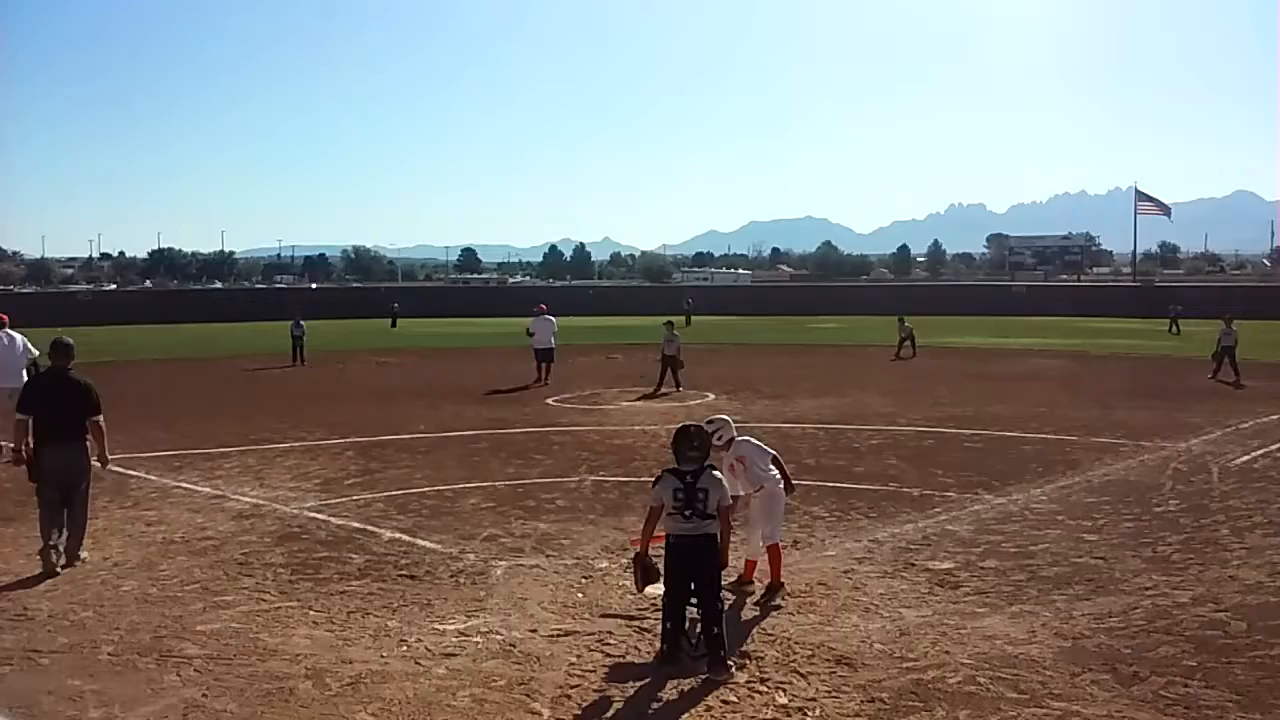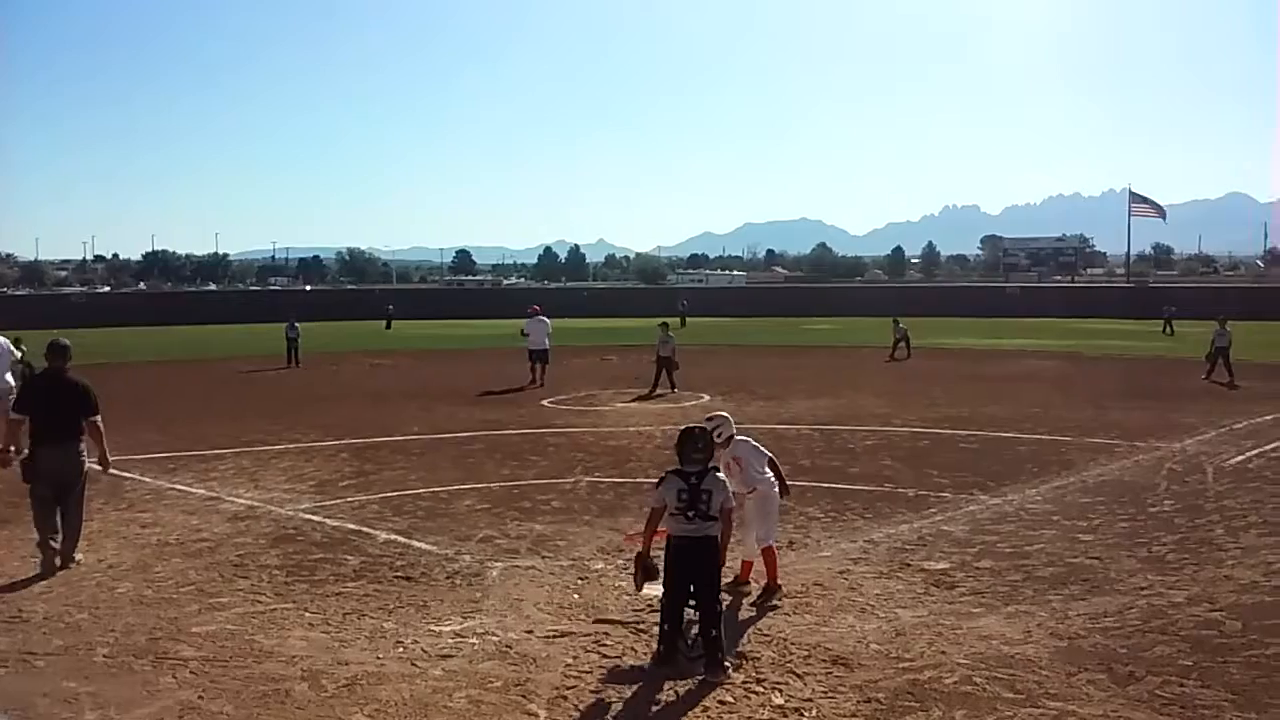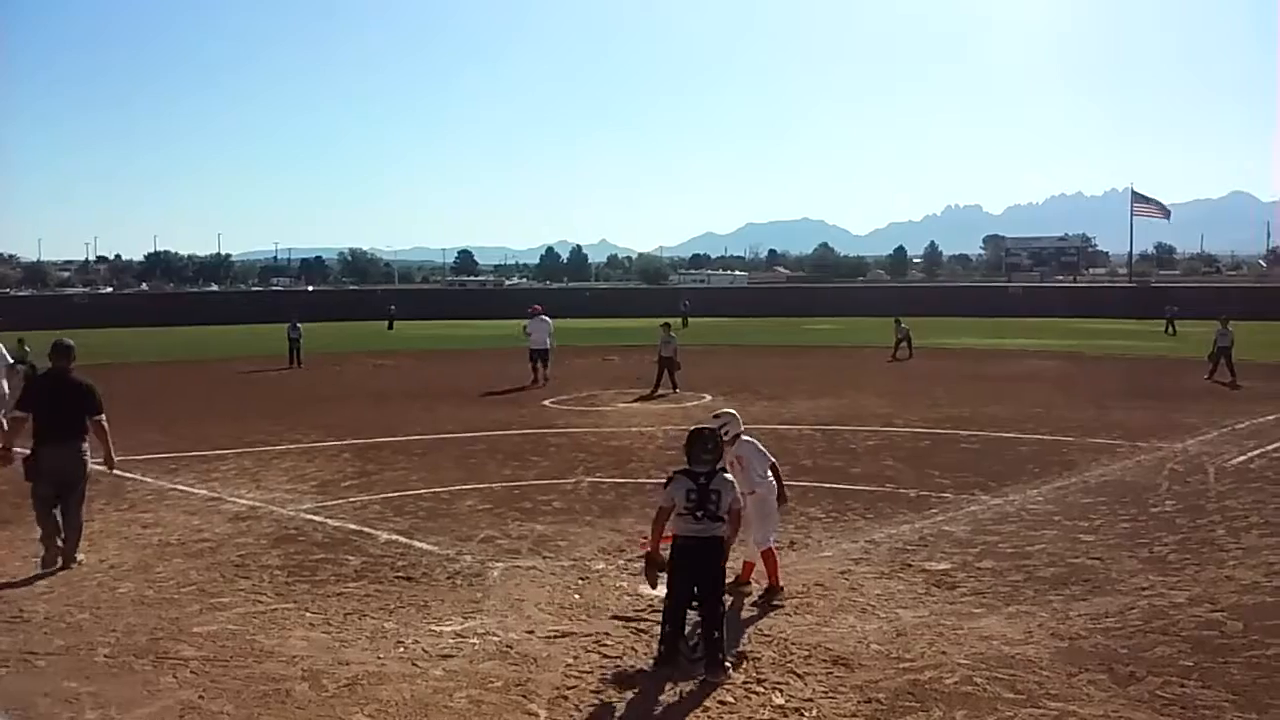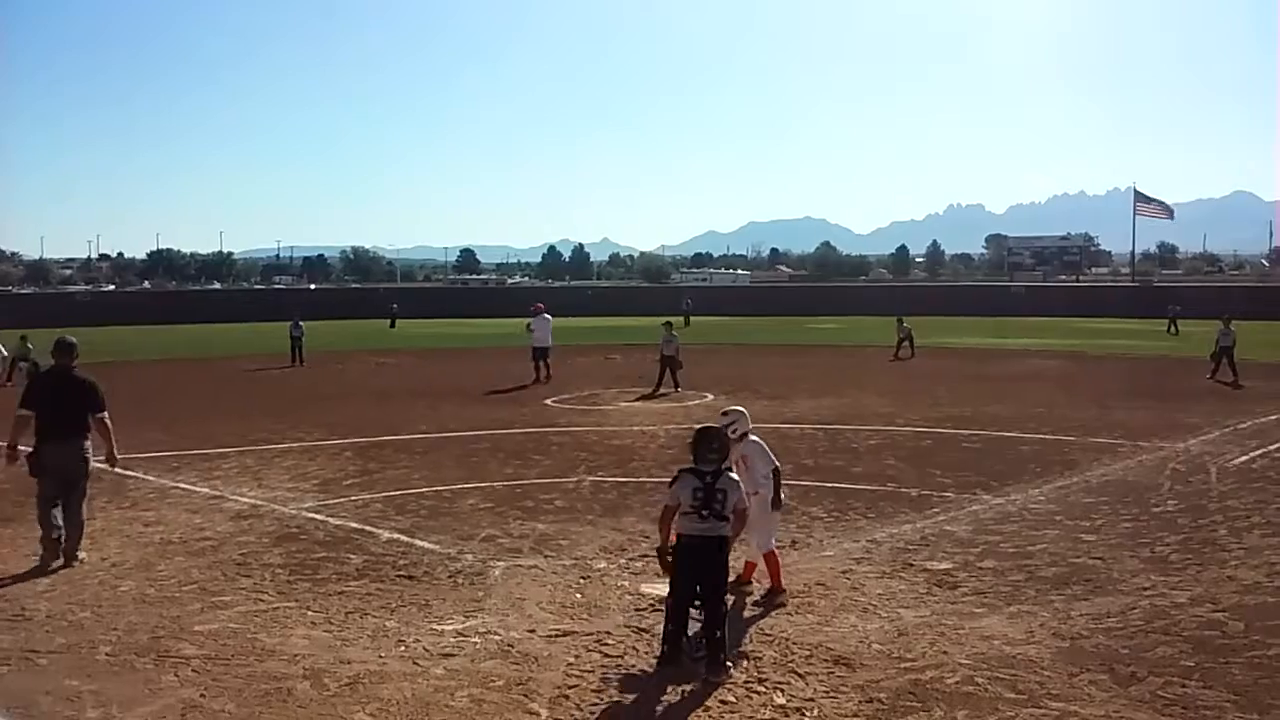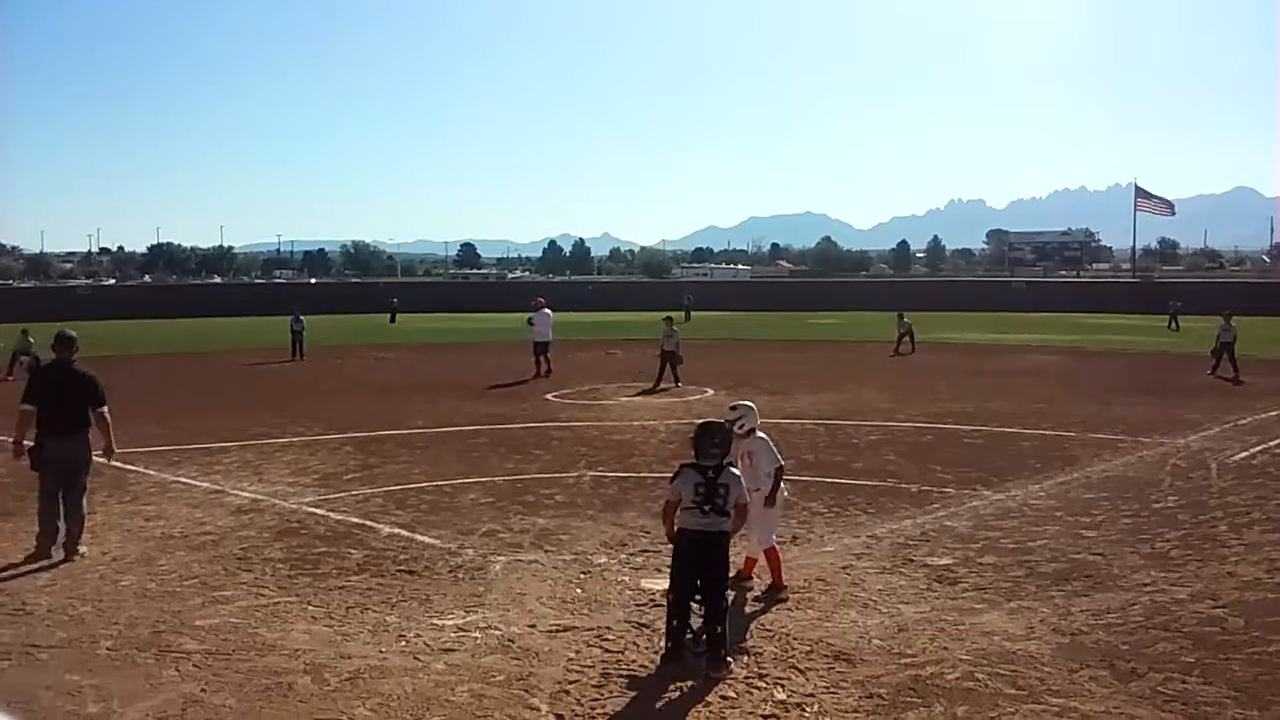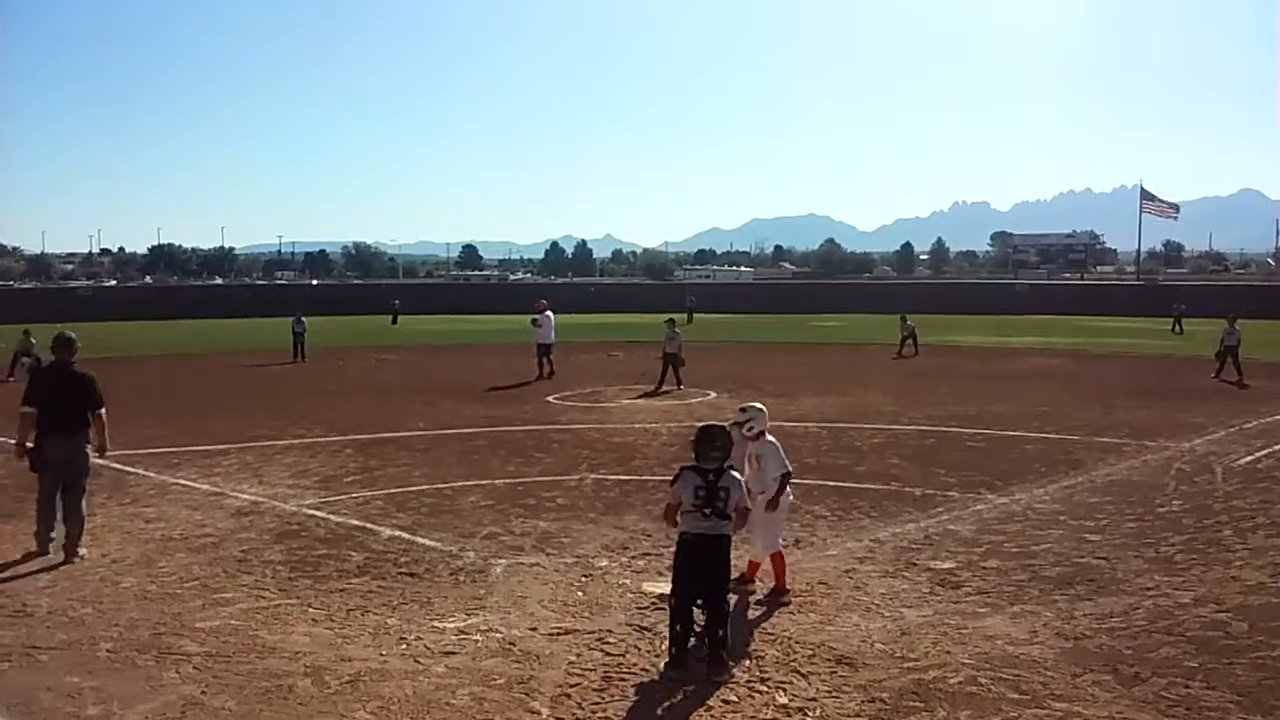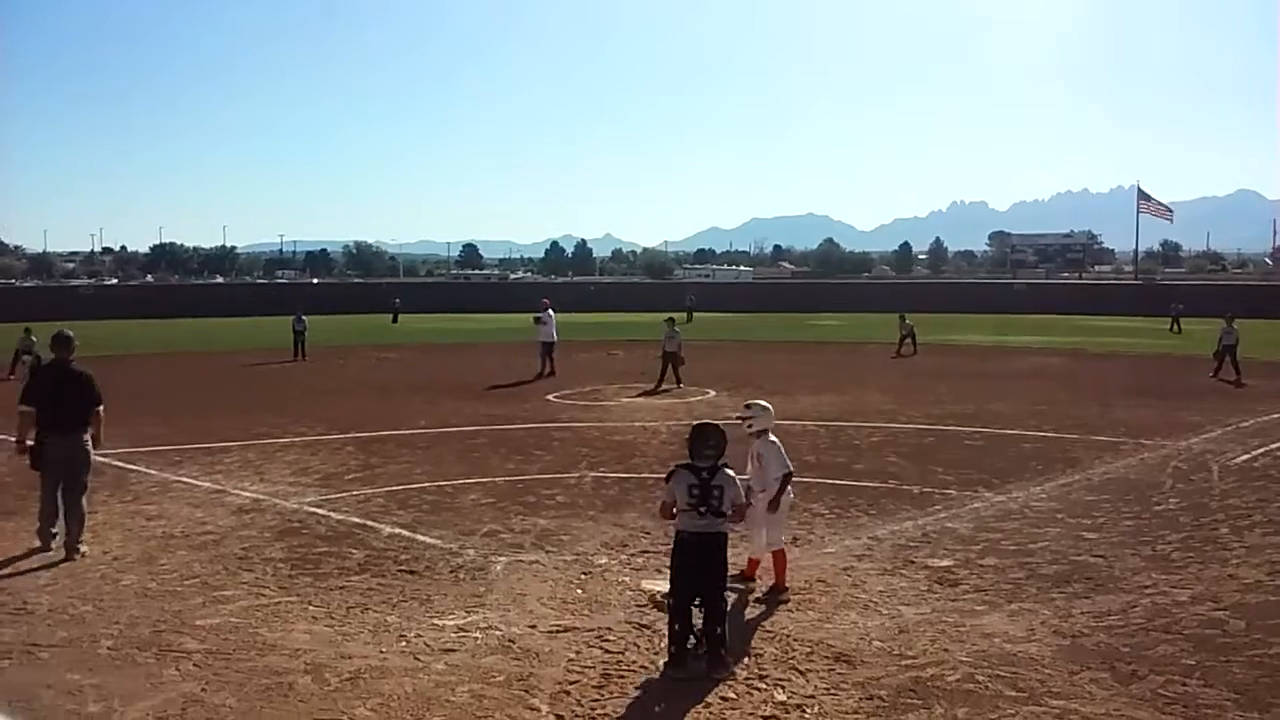
dt=0.1s
person 1, frame 1
left shoulder: (665, 480)
right shoulder: (716, 480)
left elbow: (652, 519)
right elbow: (725, 519)
left wrist: (643, 551)
right wrist: (723, 550)
left hip: (677, 546)
right hip: (706, 546)
left knee: (673, 601)
right knee: (711, 605)
left ankle: (669, 652)
right ankle: (717, 663)
person 1, frame 2
left shoulder: (668, 481)
right shoulder: (719, 481)
left elbow: (654, 519)
right elbow: (727, 521)
left wrist: (645, 551)
right wrist: (722, 550)
left hip: (677, 547)
right hip: (707, 547)
left knee: (672, 603)
right knee: (710, 607)
left ankle: (666, 654)
right ankle: (715, 664)
person 1, frame 3
left shoulder: (676, 481)
right shoulder: (727, 483)
left elbow: (660, 519)
right elbow: (735, 521)
left wrist: (653, 548)
right wrist: (725, 547)
left hip: (683, 547)
right hip: (713, 549)
left knee: (675, 603)
right knee: (713, 607)
left ankle: (667, 655)
right ankle: (714, 664)
person 1, frame 4
left shoulder: (682, 480)
right shoulder: (732, 482)
left elbow: (666, 517)
right elbow: (740, 520)
left wrist: (663, 545)
right wrist: (727, 542)
left hip: (687, 546)
right hip: (716, 548)
left knee: (678, 603)
right knee: (715, 607)
left ankle: (670, 654)
right ankle: (716, 664)
person 1, frame 5
left shoulder: (684, 474)
right shoulder: (734, 478)
left elbow: (668, 512)
right elbow: (742, 515)
left wrist: (671, 533)
left hip: (688, 540)
right hip: (718, 543)
left knee: (679, 599)
right knee: (716, 602)
left ankle: (673, 654)
right ankle: (716, 660)
person 1, frame 6
left shoulder: (684, 477)
right shoulder: (734, 481)
left elbow: (669, 515)
right elbow: (742, 518)
left hip: (689, 544)
right hip: (719, 546)
left knee: (681, 604)
right knee: (717, 605)
left ankle: (678, 661)
right ankle: (718, 663)
person 1, frame 7
left shoulder: (678, 476)
right shoulder: (728, 478)
left elbow: (665, 512)
right elbow: (740, 514)
left hip: (685, 543)
right hip: (715, 544)
left knee: (680, 602)
right knee: (715, 603)
left ankle: (678, 660)
right ankle: (717, 661)
person 2, frame 1
left shoulder: (34, 384)
right shoulder: (83, 385)
left elbow: (22, 421)
right elbow: (96, 422)
left wrist: (18, 449)
right wrist: (103, 450)
left hip: (46, 452)
right hip: (77, 451)
left knee: (49, 506)
right knee: (77, 506)
left ankle: (51, 554)
right ankle: (73, 553)
person 2, frame 2
left shoulder: (31, 385)
right shoulder: (80, 386)
right elbow: (94, 423)
right wrist: (103, 452)
left hip: (42, 453)
right hip: (73, 452)
left knee: (43, 505)
right knee: (72, 507)
left ankle: (50, 550)
right ankle: (68, 555)
person 2, frame 3
left shoulder: (35, 384)
right shoulder: (84, 386)
left elbow: (19, 419)
right elbow: (99, 422)
right wrist: (108, 451)
left hip: (45, 452)
right hip: (76, 451)
left knee: (45, 503)
right knee: (73, 505)
left ankle: (53, 546)
right ankle: (70, 555)
person 2, frame 4
left shoulder: (38, 382)
right shoulder: (87, 384)
left elbow: (24, 417)
right elbow: (102, 419)
left wrist: (12, 446)
right wrist: (111, 449)
left hip: (47, 449)
right hip: (78, 449)
left knee: (48, 501)
right knee: (75, 503)
left ankle: (51, 547)
right ankle: (71, 553)
person 2, frame 5
left shoulder: (40, 376)
right shoulder: (87, 378)
left elbow: (27, 412)
right elbow: (101, 414)
left wrist: (18, 441)
right wrist: (109, 441)
left hip: (49, 443)
right hip: (78, 443)
left knee: (48, 496)
right knee: (75, 496)
left ankle: (45, 546)
right ankle: (72, 547)
person 2, frame 6
left shoulder: (39, 377)
right shoulder: (86, 379)
left elbow: (28, 414)
right elbow: (98, 416)
left wrist: (21, 442)
right wrist: (102, 441)
left hip: (48, 444)
right hip: (78, 444)
left knee: (47, 496)
right knee: (75, 497)
left ankle: (43, 543)
right ankle: (72, 549)
person 2, frame 7
left shoulder: (39, 376)
right shoulder: (84, 377)
left elbow: (26, 412)
right elbow: (97, 412)
left wrist: (21, 439)
right wrist: (97, 435)
left hip: (48, 442)
right hip: (78, 441)
left knee: (49, 492)
right knee: (76, 495)
left ankle: (47, 537)
right ankle: (73, 545)
person 3, frame 1
left shoulder: (745, 444)
right shoulder: (727, 460)
left elbow: (773, 457)
right elbow: (735, 492)
left wrist: (787, 479)
left hip: (771, 492)
right hip: (753, 497)
left knee: (769, 537)
right knee: (752, 538)
left ankle: (776, 583)
right ankle: (746, 578)
person 3, frame 2
left shoulder: (743, 444)
right shoulder: (724, 458)
left elbow: (769, 459)
right elbow: (732, 489)
left wrist: (782, 483)
left hip: (765, 494)
right hip: (749, 498)
left knee: (764, 539)
right knee: (748, 539)
left ankle: (773, 585)
right ankle: (743, 579)
person 3, frame 3
left shoulder: (748, 444)
right shoulder: (729, 454)
left elbow: (771, 465)
right elbow: (736, 484)
left wrist: (780, 490)
left hip: (765, 497)
right hip: (750, 499)
left knee: (762, 540)
right knee: (753, 539)
left ankle: (775, 587)
right ankle: (743, 580)
person 3, frame 4
left shoulder: (754, 444)
right shoulder: (735, 451)
left elbow: (774, 468)
right elbow: (740, 482)
left wrist: (777, 496)
left hip: (768, 498)
right hip: (753, 499)
left knee: (764, 543)
right knee: (754, 540)
left ankle: (777, 589)
right ankle: (745, 579)
person 3, frame 5
left shoulder: (760, 441)
right shoulder: (741, 445)
left elbow: (778, 467)
left wrist: (773, 493)
left hip: (768, 497)
right hip: (754, 496)
left knee: (765, 539)
right knee: (755, 537)
left ankle: (779, 586)
right ankle: (745, 575)
person 3, frame 6
left shoulder: (769, 445)
right shoulder: (751, 446)
left elbow: (786, 473)
left wrist: (776, 498)
left hip: (773, 501)
right hip: (759, 499)
left knee: (771, 543)
right knee: (759, 541)
left ankle: (782, 589)
right ankle: (748, 578)
person 3, frame 7
left shoulder: (771, 444)
right shoulder: (757, 443)
left elbow: (787, 472)
left wrist: (777, 498)
right wrist: (746, 498)
left hip: (774, 498)
right hip: (760, 497)
left knee: (774, 541)
right knee: (755, 534)
left ankle: (781, 587)
right ankle: (749, 574)
